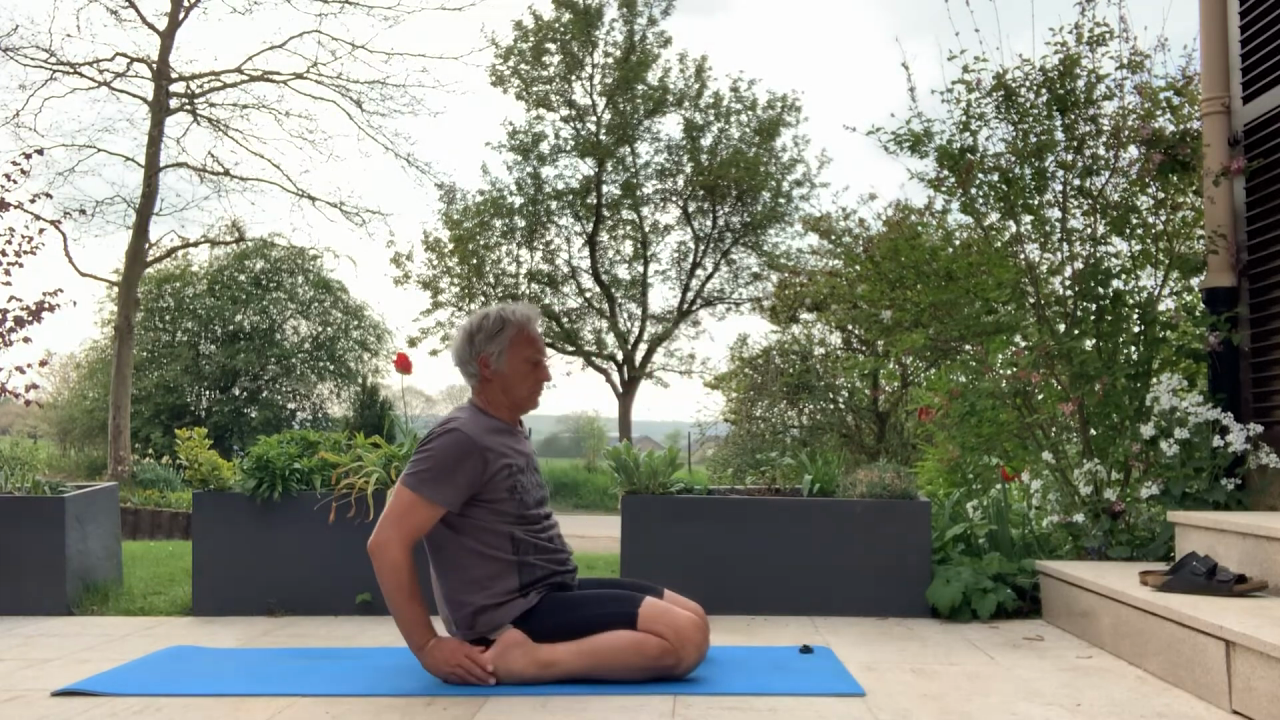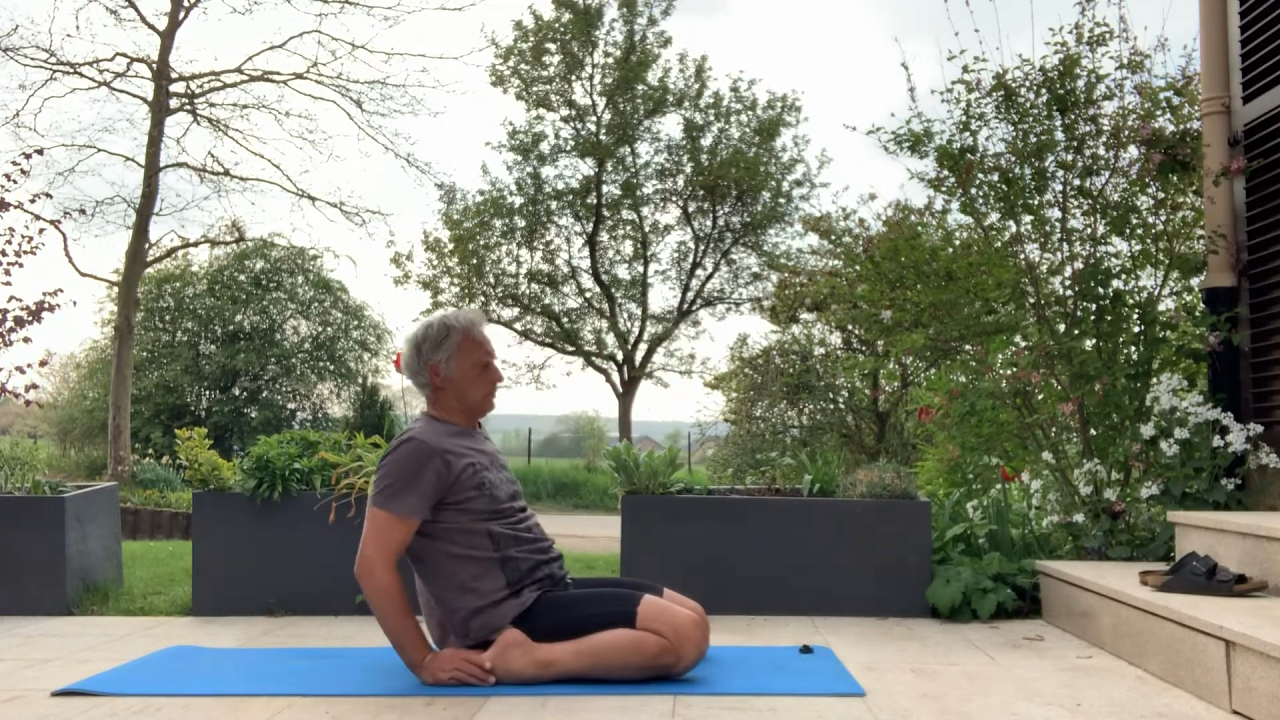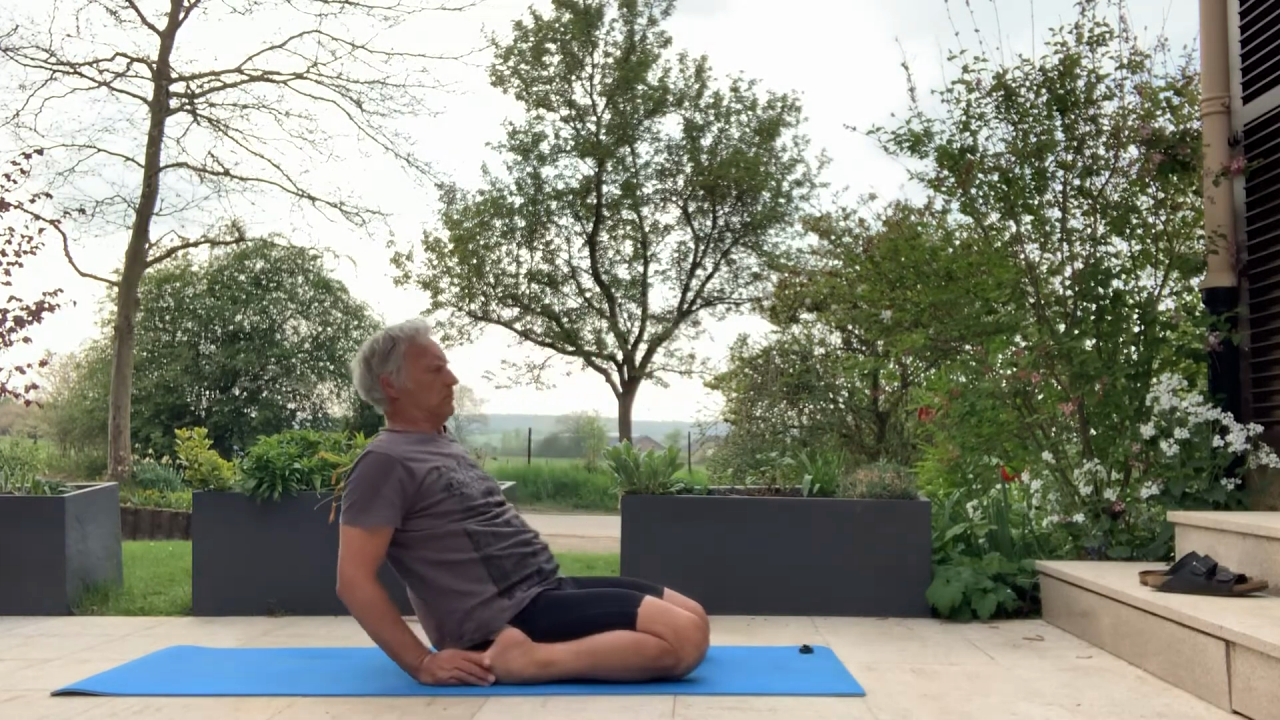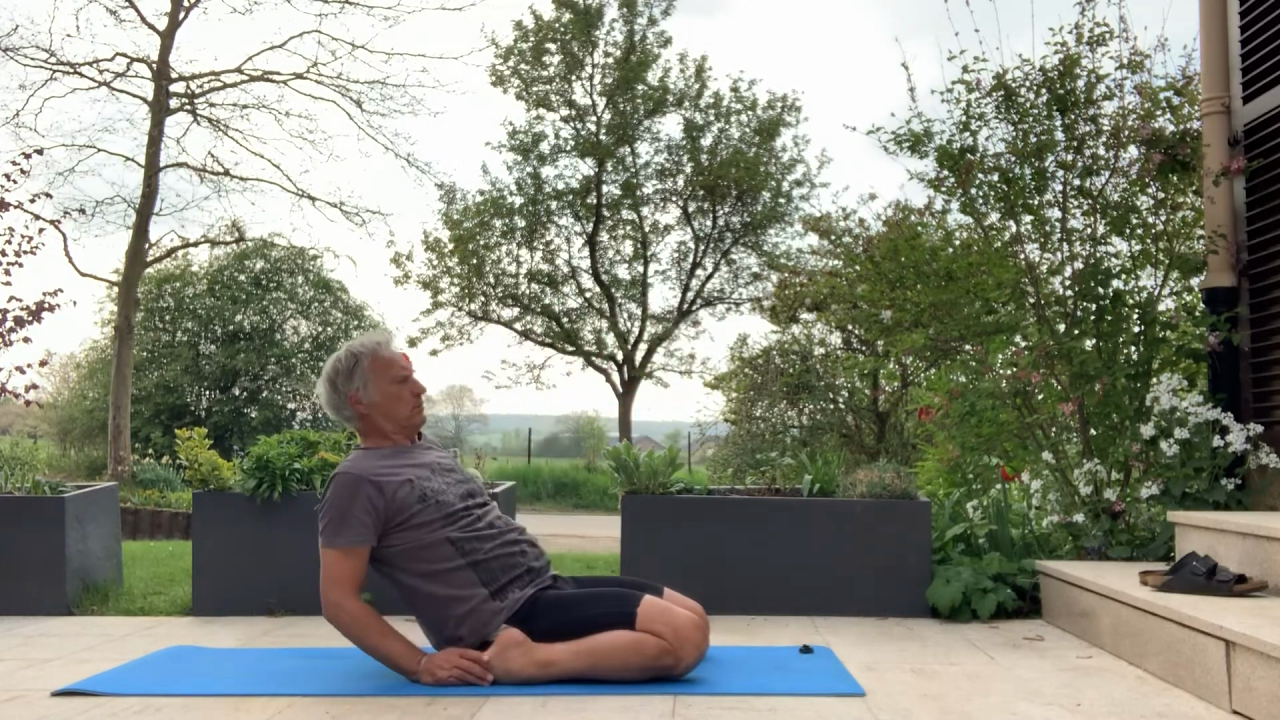
dt=0.3s
person 1, frame 1
left shoulder: (509, 431)
right shoulder: (462, 441)
right elbow: (387, 544)
right wrist: (428, 648)
left hip: (552, 594)
right hip: (516, 617)
left knee: (693, 618)
right knee: (686, 639)
right ankle: (520, 660)
person 1, frame 2
left shoulder: (470, 436)
right shoulder: (422, 449)
right elbow: (373, 564)
right wrist: (424, 660)
left hip: (548, 591)
right hip: (513, 618)
left knee: (692, 616)
right knee: (685, 636)
left ankle: (527, 650)
right ankle: (523, 657)
person 1, frame 3
left shoulder: (443, 444)
right shoulder: (385, 463)
right elbow: (354, 582)
right wrist: (422, 662)
left hip: (547, 590)
right hip: (511, 617)
left knee: (692, 618)
right knee: (684, 638)
right ankle: (521, 659)
person 1, frame 4
left shoulder: (425, 450)
right shoulder: (359, 482)
right elbow: (338, 600)
right wrist: (419, 664)
left hip: (544, 589)
right hip: (509, 620)
left knee: (692, 617)
right knee: (683, 637)
right ankle: (524, 658)
